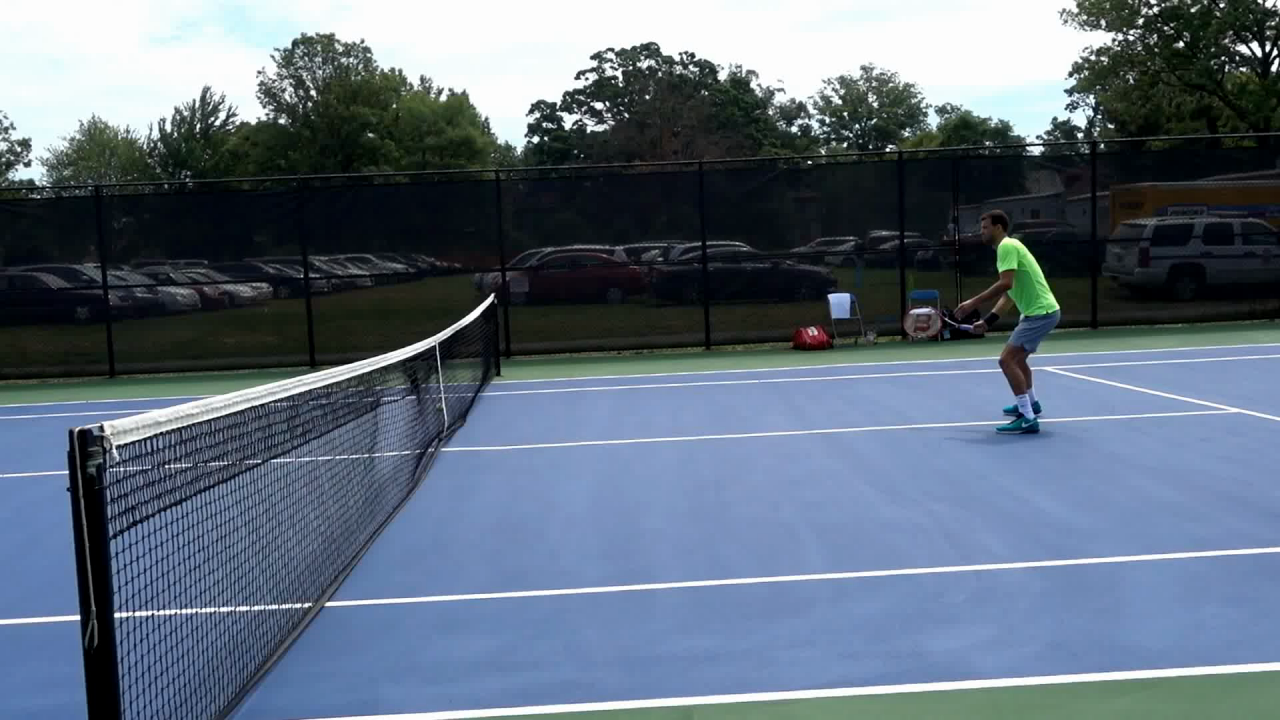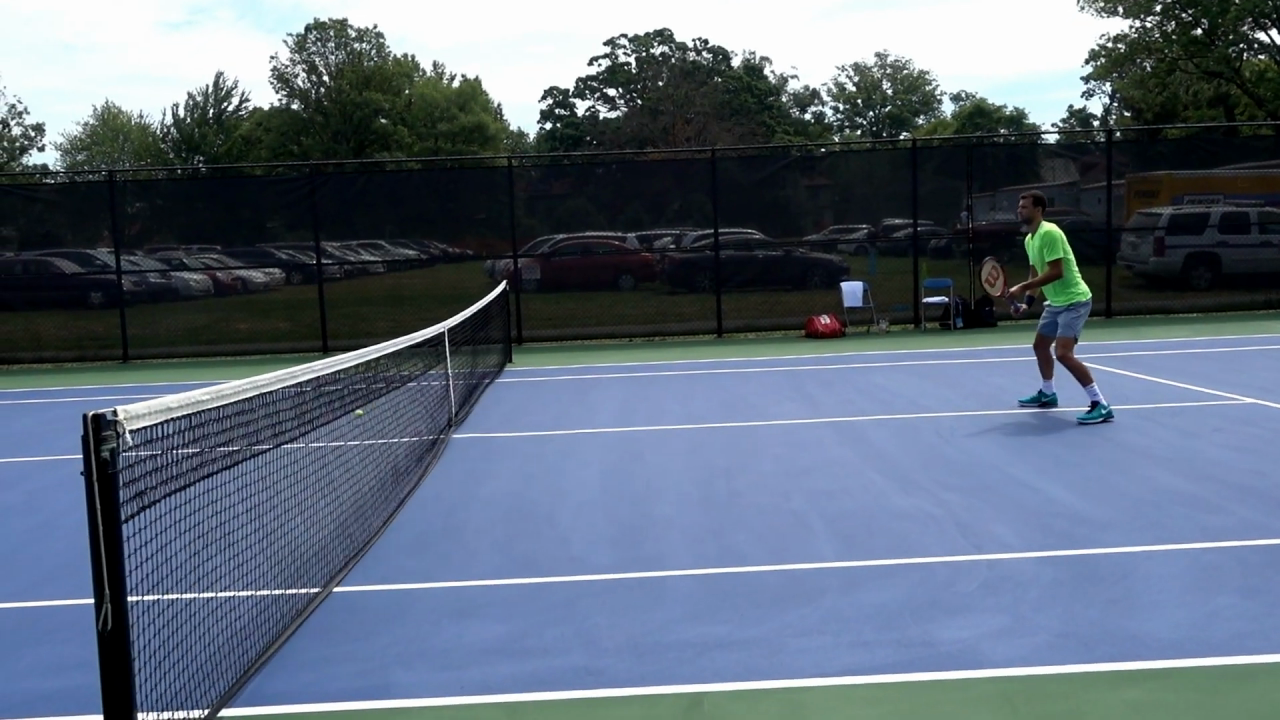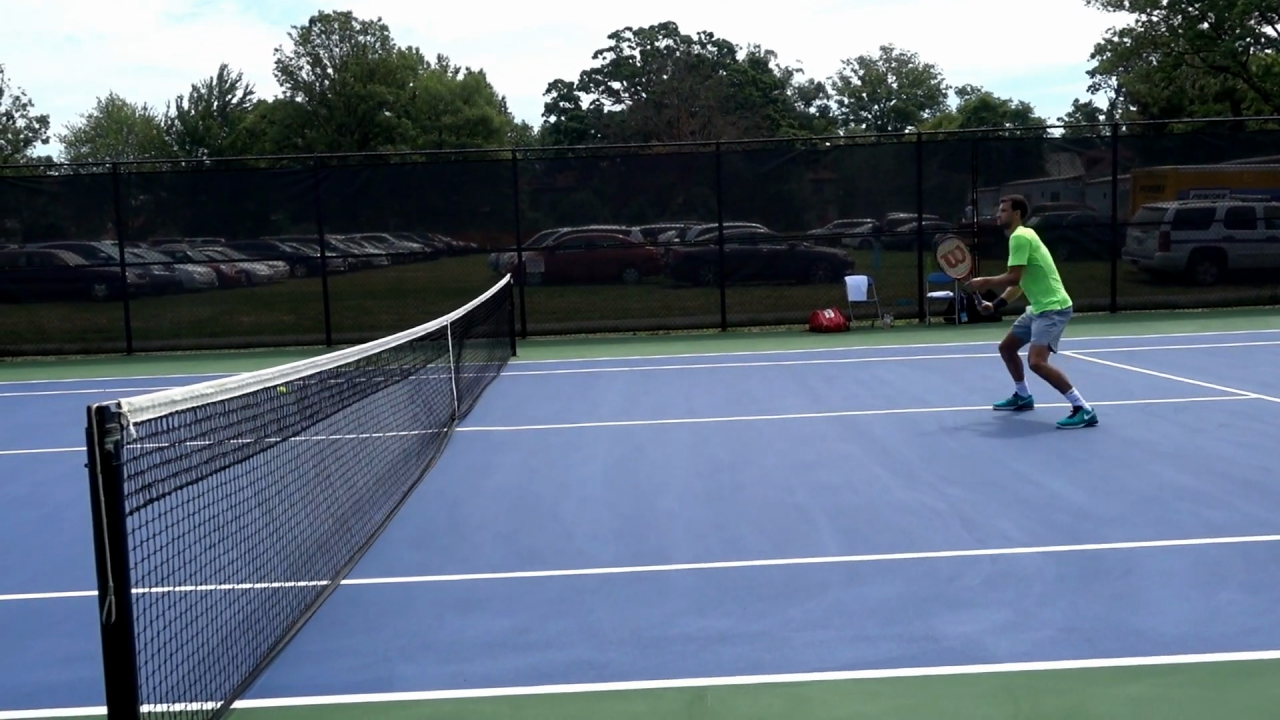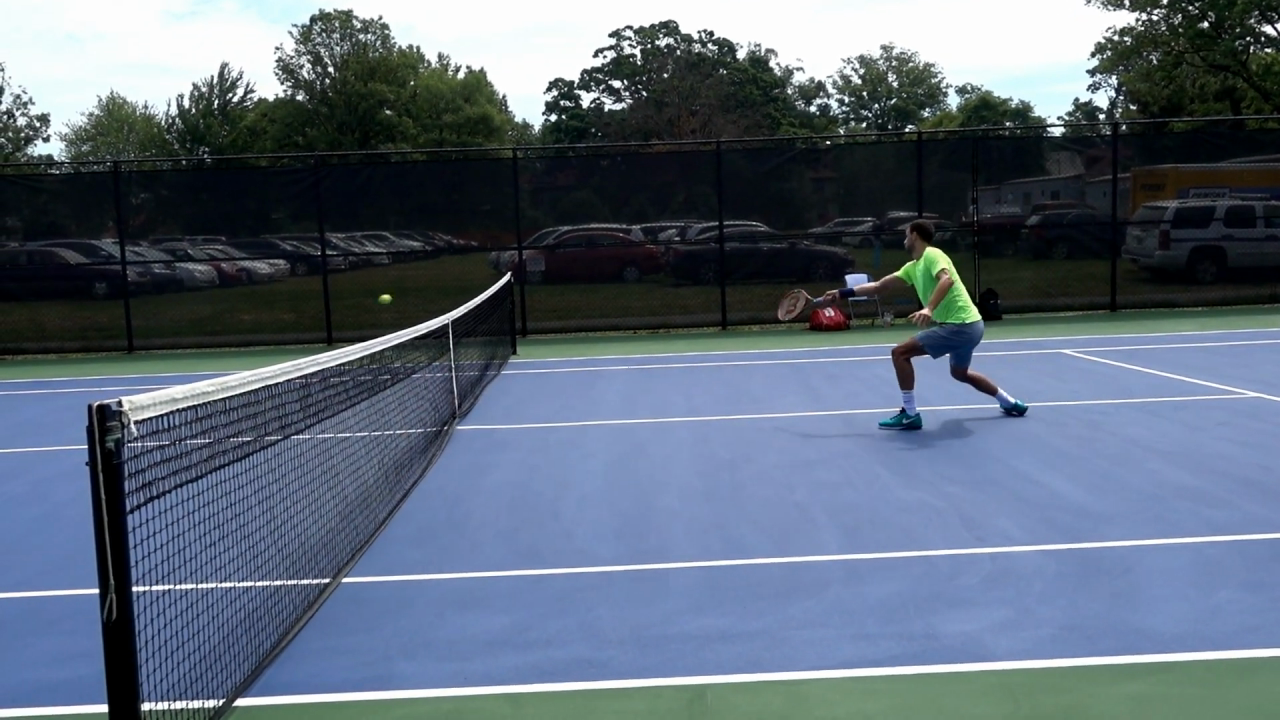
dt=0.7s
person 1, frame 1
left shoulder: (1008, 246)
right shoulder: (1003, 252)
left elbow: (1005, 285)
right elbow: (1007, 296)
left wrist: (973, 302)
right wrist: (988, 321)
left hip: (1041, 313)
right hip: (1036, 312)
left knee: (1007, 360)
right knee: (1016, 357)
left ankle: (1028, 418)
right ankle: (1031, 402)
person 1, frame 2
left shoulder: (1050, 232)
right shoulder: (1029, 239)
left elbow: (1057, 272)
right elbow: (1036, 275)
left wrist: (1022, 288)
right wrist: (1027, 302)
left hip: (1074, 300)
right hip: (1056, 302)
left knee: (1063, 353)
right knee: (1040, 346)
left ankle: (1100, 404)
right ankle: (1047, 394)
person 1, frame 3
left shoulder: (1021, 237)
right shoulder: (1016, 239)
left elbow: (1013, 278)
right elbow: (1017, 286)
left wrist: (984, 282)
right wrist: (995, 304)
left hip: (1055, 309)
right hip: (1039, 309)
left knee: (1037, 362)
right knee: (1007, 348)
left ankle: (1083, 408)
right ankle: (1022, 395)
person 1, frame 4
left shoulder: (933, 255)
right shoulder: (912, 267)
left elbow: (947, 279)
right elbow: (879, 286)
left wrist: (930, 309)
right wrist: (843, 293)
left hip: (961, 326)
right hip: (972, 326)
left knee: (900, 353)
right knee: (960, 373)
left ankle: (910, 414)
right ankle: (1010, 403)
